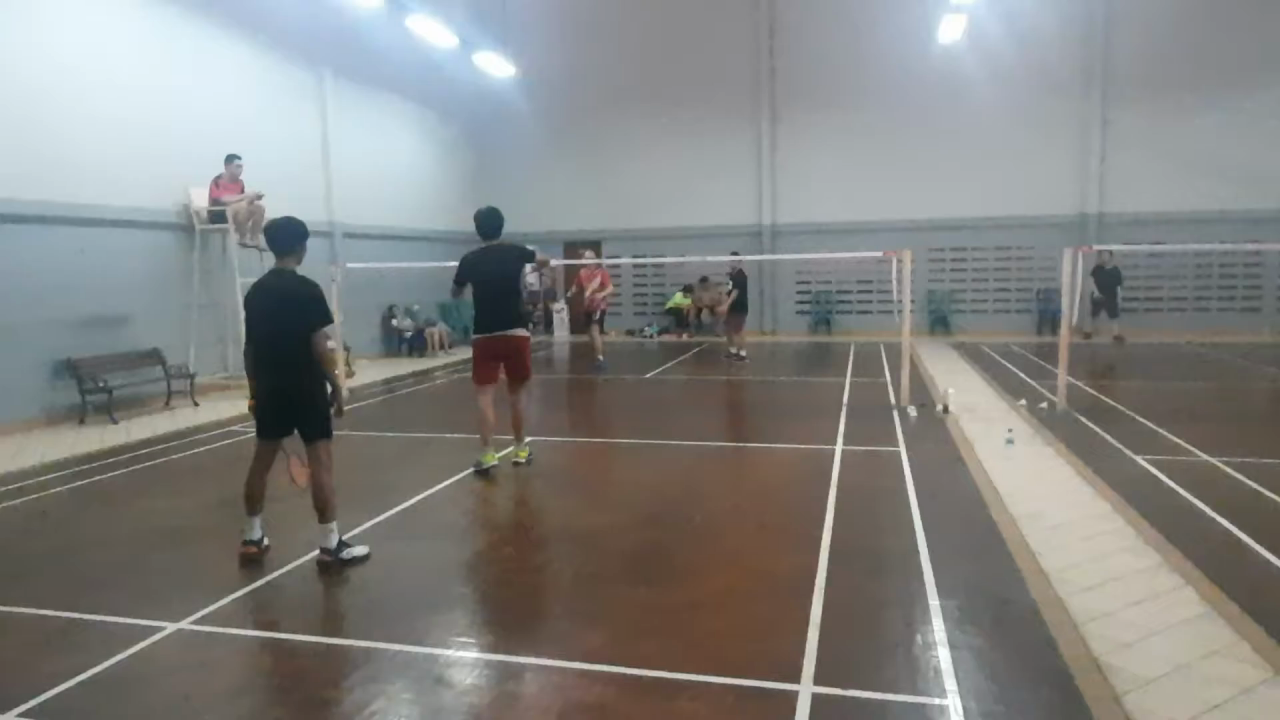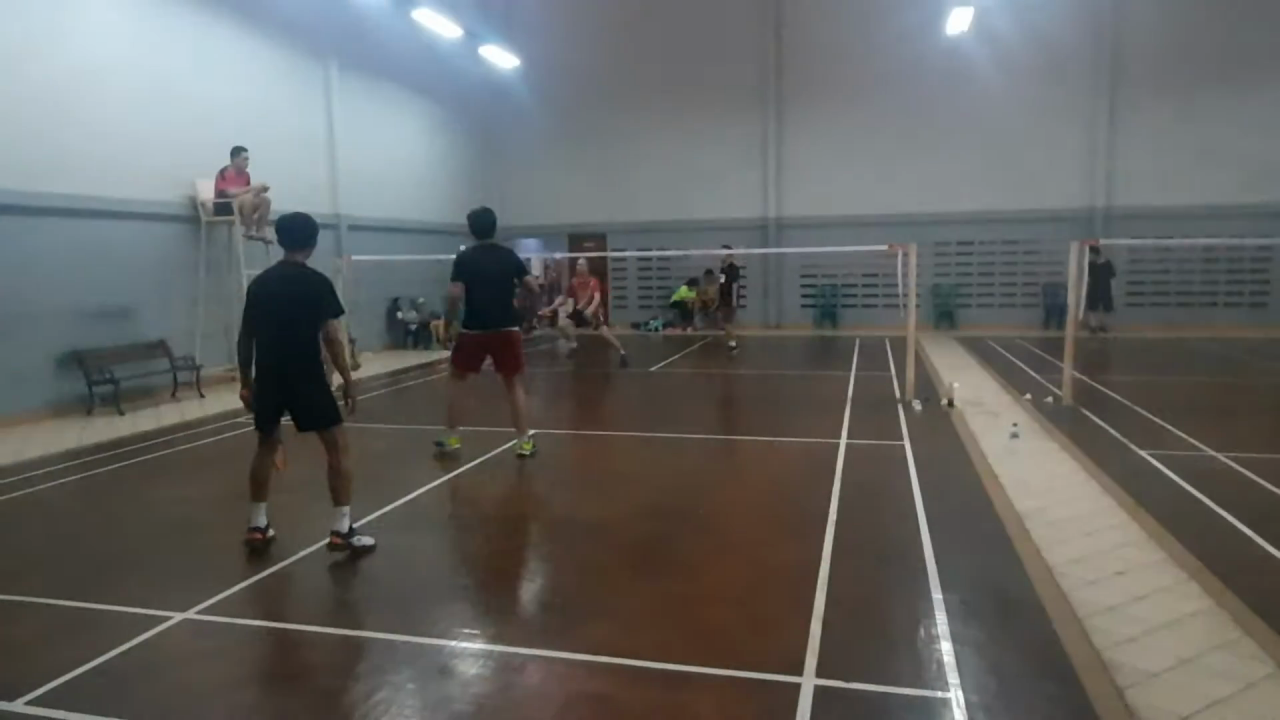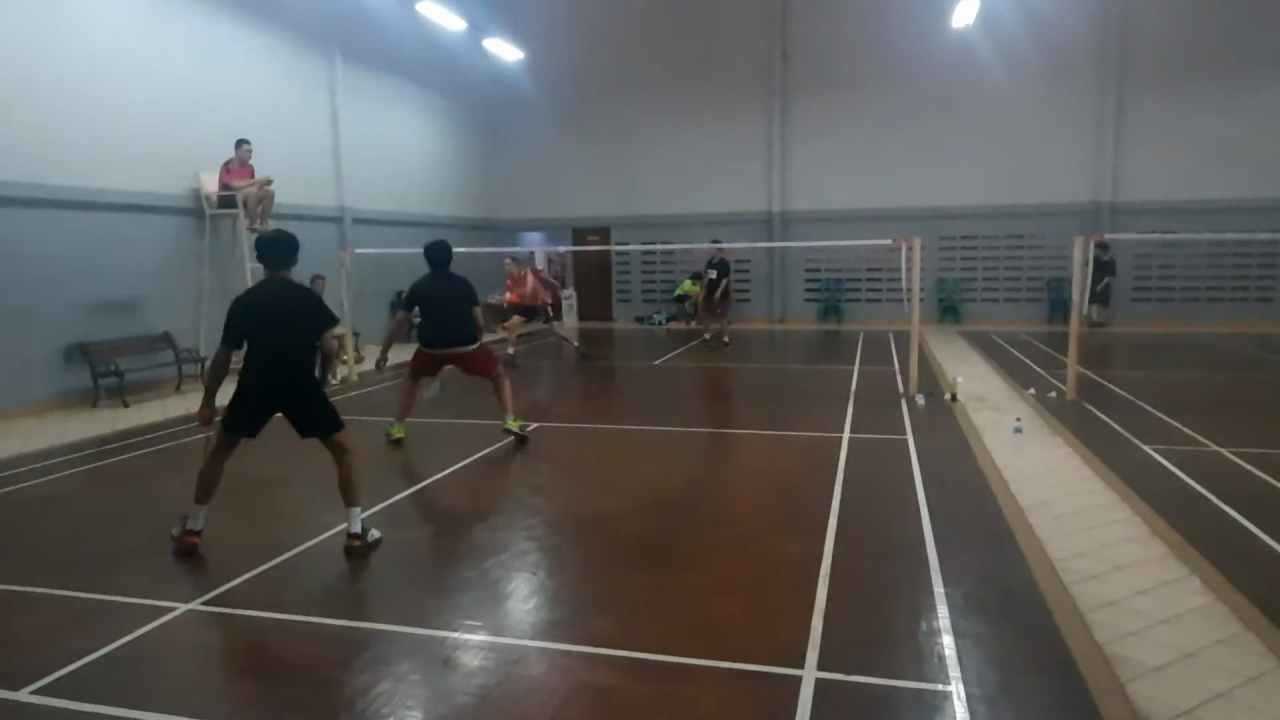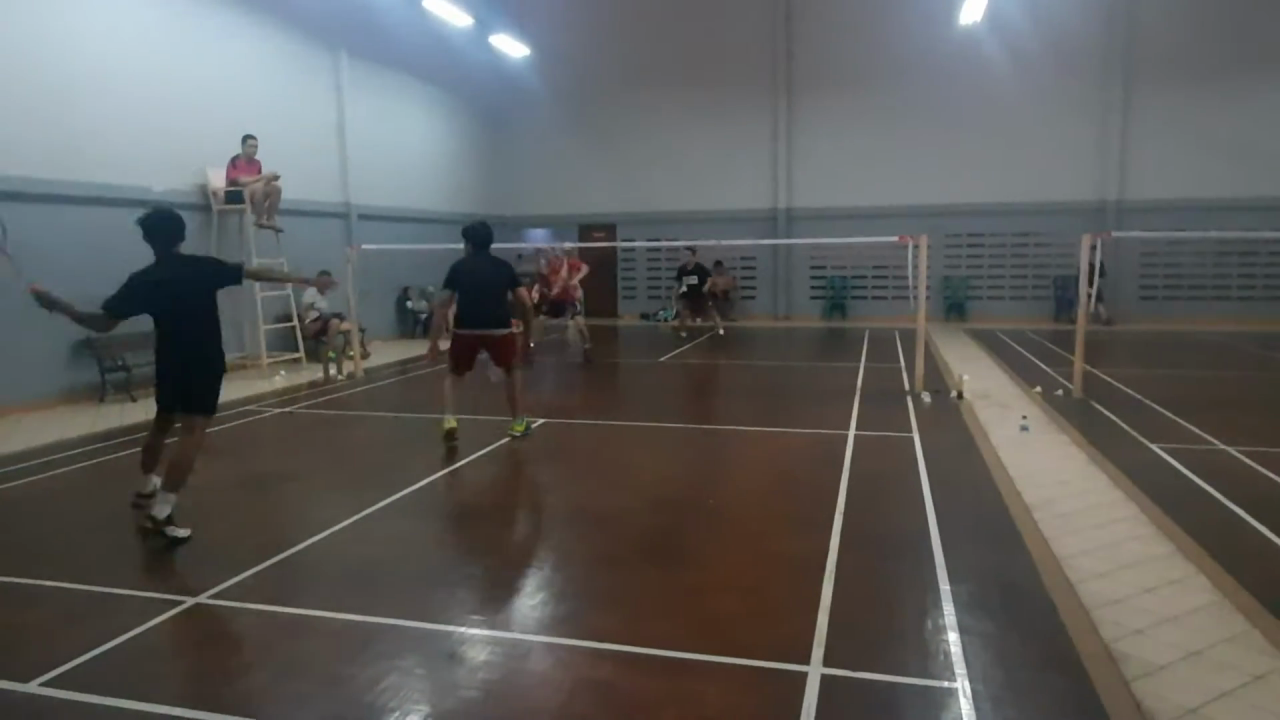
dt=0.5s
person 1, frame 1
left shoulder: (255, 292)
right shoulder: (307, 289)
left elbow: (250, 350)
right elbow: (319, 346)
left wrist: (254, 393)
right wrist: (336, 387)
left hip: (269, 389)
right hip: (305, 388)
left knee: (262, 460)
right knee: (320, 462)
left ankle: (251, 539)
right ankle: (330, 545)
person 1, frame 2
left shoulder: (259, 283)
right shoulder: (316, 282)
left elbow: (245, 338)
right elbow: (331, 336)
left wrist: (246, 383)
right wrist: (348, 380)
left hip: (268, 379)
right hip: (306, 377)
left knee: (266, 447)
right knee: (337, 447)
left ankle: (257, 526)
right ankle: (342, 530)
person 1, frame 3
left shoulder: (244, 302)
right shoulder: (307, 299)
left elbow: (223, 359)
right elbow: (329, 348)
left wrist: (207, 403)
right wrist: (321, 378)
left hip: (256, 386)
right hip: (303, 387)
left knee: (218, 452)
right knee: (344, 451)
left ankle: (192, 529)
right ankle: (356, 532)
person 1, frame 4
left shoulder: (141, 281)
right shoulder: (206, 268)
left elbow: (102, 324)
right elbow: (256, 273)
left wrist: (56, 305)
right wrist: (308, 281)
left hip: (169, 362)
right hip: (206, 362)
left knee: (161, 424)
right knee: (192, 434)
left ankle: (147, 490)
right ankle: (160, 513)
person 2, frame 1
left shoulder: (469, 260)
right shoulder: (515, 252)
left elbow: (456, 293)
right elbow: (544, 261)
right wrist: (541, 261)
left hip: (485, 335)
right hip: (516, 333)
left knee: (485, 393)
right knee: (516, 391)
left ankle: (488, 453)
right ankle: (520, 448)
person 2, frame 2
left shoulder: (464, 258)
right shoulder: (509, 255)
left elbow: (455, 296)
right elbow: (533, 289)
left hip: (473, 330)
right hip: (507, 328)
left knee: (456, 379)
right knee: (514, 384)
left ankle: (451, 437)
right ankle: (524, 441)
person 2, frame 3
left shoulder: (419, 286)
right shoulder: (464, 284)
left elbow: (399, 323)
right elbow: (479, 323)
left wrist: (383, 353)
right wrist: (475, 347)
left hip: (431, 348)
right hip: (466, 346)
left knee: (412, 379)
right knee: (499, 376)
left ankle: (397, 427)
right ankle: (510, 421)
person 2, frame 4
left shoulder: (459, 267)
right shoulder: (504, 266)
left elbow: (442, 305)
right elbow: (526, 303)
left wrist: (433, 341)
left hip: (465, 330)
right hip: (499, 329)
left knee: (453, 375)
right knee: (512, 370)
left ankle: (449, 420)
right ankle: (518, 423)
